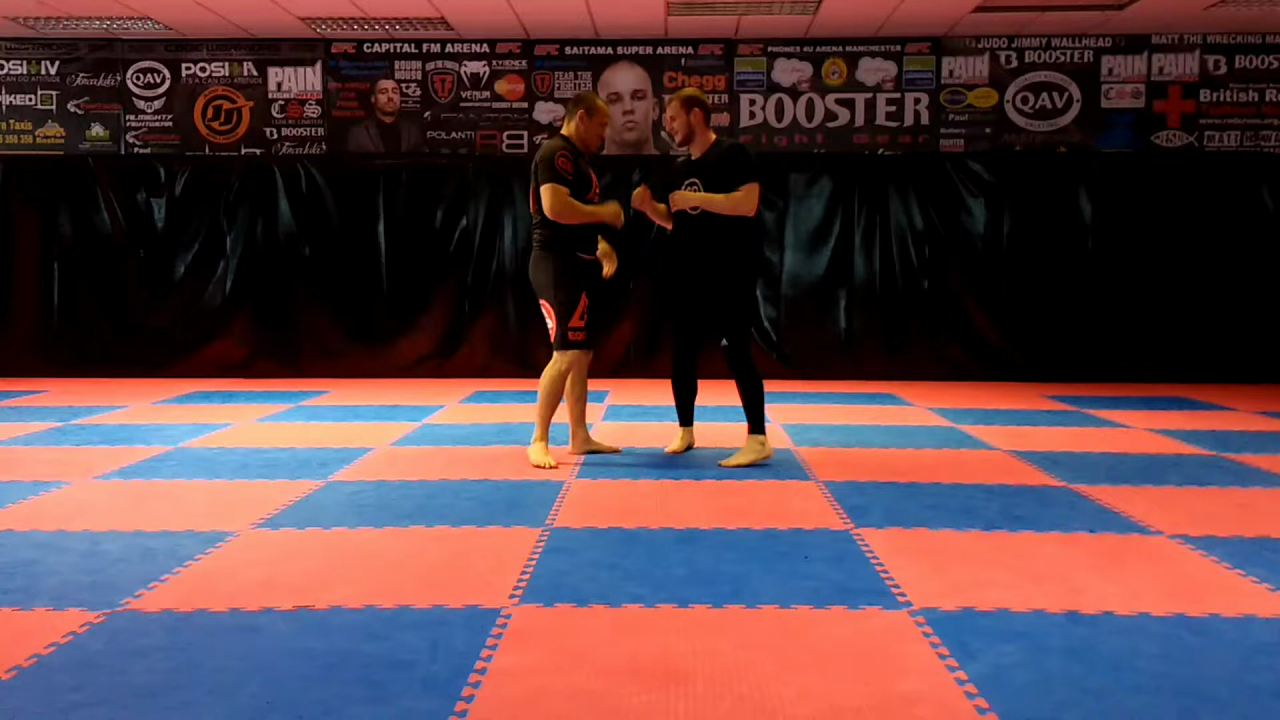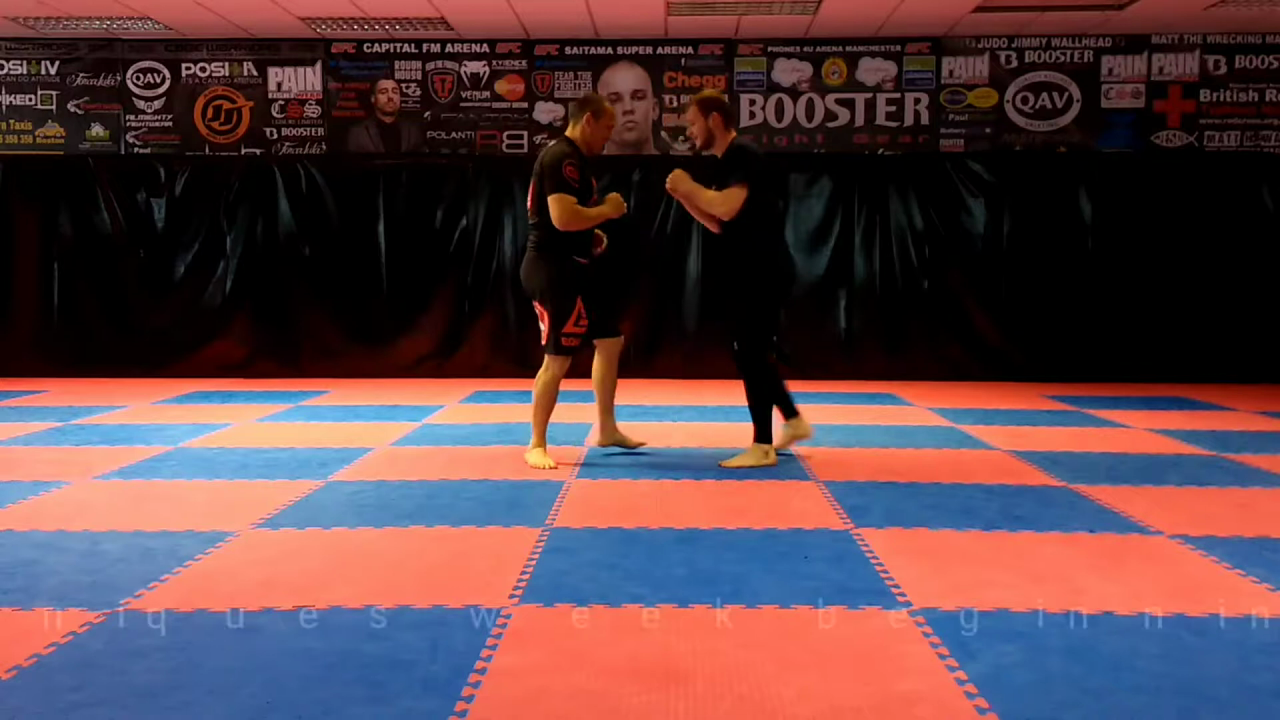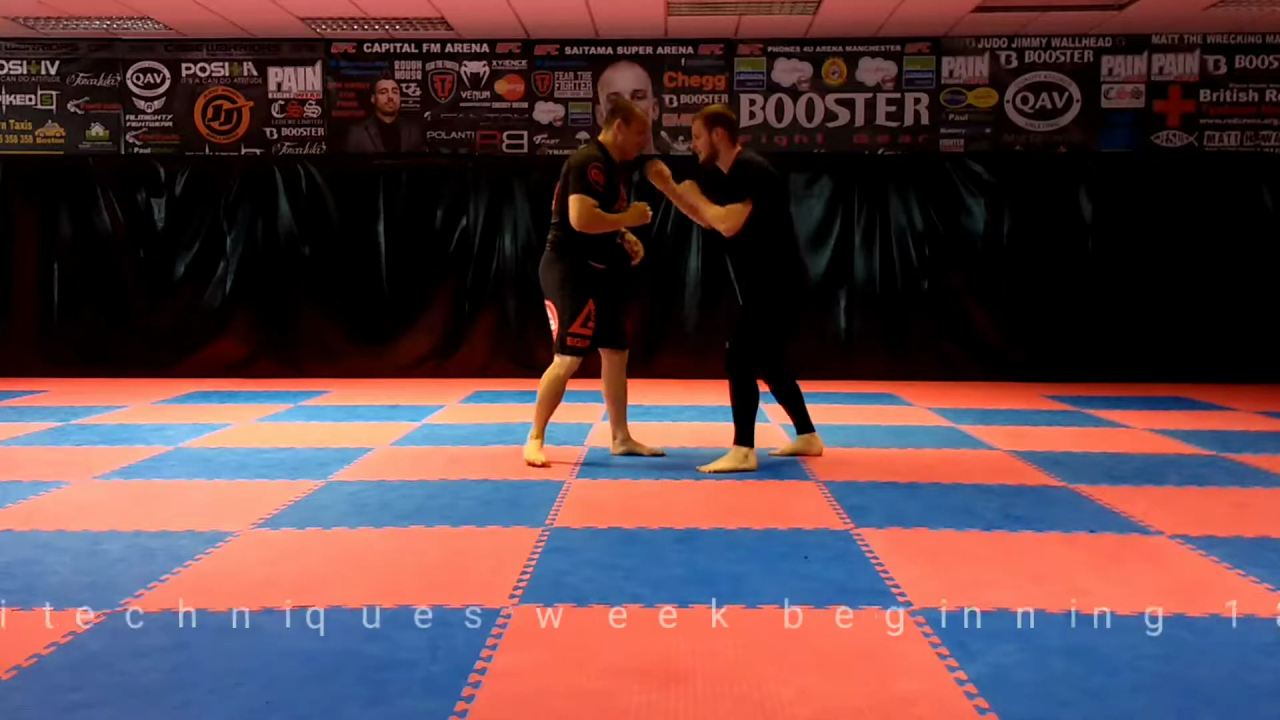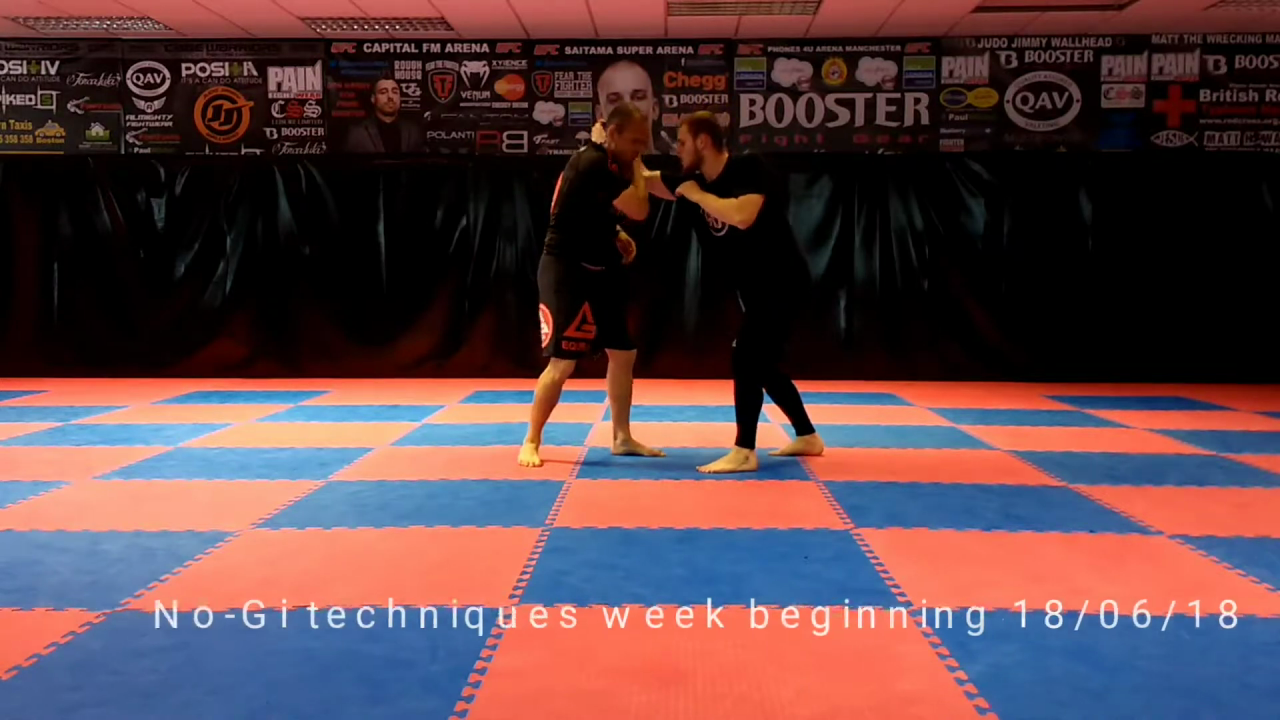
dt=0.4s
person 1, frame 1
left shoulder: (577, 157)
right shoulder: (557, 153)
right elbow: (555, 208)
left wrist: (601, 247)
right wrist: (603, 214)
left hip: (579, 266)
right hip: (559, 265)
left knee: (582, 354)
right knee: (567, 354)
left ankle: (580, 437)
right ankle: (539, 441)
person 1, frame 2
left shoulder: (574, 158)
right shoulder: (562, 158)
right elbow: (562, 217)
left wrist: (591, 232)
right wrist: (607, 210)
left hip: (572, 267)
right hip: (552, 269)
left knee: (610, 341)
right knee: (558, 359)
left ankle: (607, 429)
right ankle: (536, 445)
person 1, frame 3
left shoulder: (614, 166)
right shoulder: (589, 162)
right elbow: (581, 220)
left wrist: (626, 238)
right wrist: (631, 218)
left hip: (599, 271)
right hip: (568, 269)
left knee: (615, 354)
right knee: (569, 358)
left ankle: (621, 437)
right ankle: (535, 438)
person 1, frame 4
left shoulder: (611, 163)
right shoulder: (595, 164)
right elbow: (638, 209)
left wrist: (617, 237)
right wrist: (636, 167)
left hip: (600, 271)
right hip: (566, 272)
left knee: (623, 353)
right knee: (563, 363)
left ankle: (622, 436)
right ankle: (531, 442)
person 2, frame 1
left shoulder: (731, 154)
right shoulder: (682, 166)
left elbow: (748, 204)
left wrist: (695, 198)
right wrist: (648, 206)
left hip: (730, 275)
right hip: (691, 277)
left knee: (736, 352)
right knee: (683, 353)
left ankle: (758, 440)
right ankle: (685, 431)
person 2, frame 2
left shoulder: (742, 154)
right shoulder: (730, 159)
left elbow: (727, 208)
right elbow: (718, 224)
left wrist: (688, 185)
right wrist: (683, 195)
left hip: (761, 274)
right hip: (755, 274)
left knee: (749, 355)
right knee: (752, 352)
left ankle: (763, 446)
right ankle: (793, 420)
person 2, frame 3
left shoulder: (751, 170)
right shoulder: (724, 176)
left elbow: (729, 224)
right elbow: (704, 217)
left wrist: (696, 196)
right wrist: (661, 179)
left hip: (776, 284)
right hip: (763, 286)
left knee: (739, 356)
right knee: (769, 361)
left ankle: (743, 451)
right ankle: (808, 436)
person 2, frame 4
left shoulder: (747, 168)
right shoulder: (697, 181)
left elbow: (742, 215)
right elbow: (643, 179)
left wrist: (698, 196)
left hip: (781, 285)
right hip: (757, 290)
left knee: (747, 358)
right knee: (764, 365)
left ankle: (744, 453)
right ankle: (808, 437)
